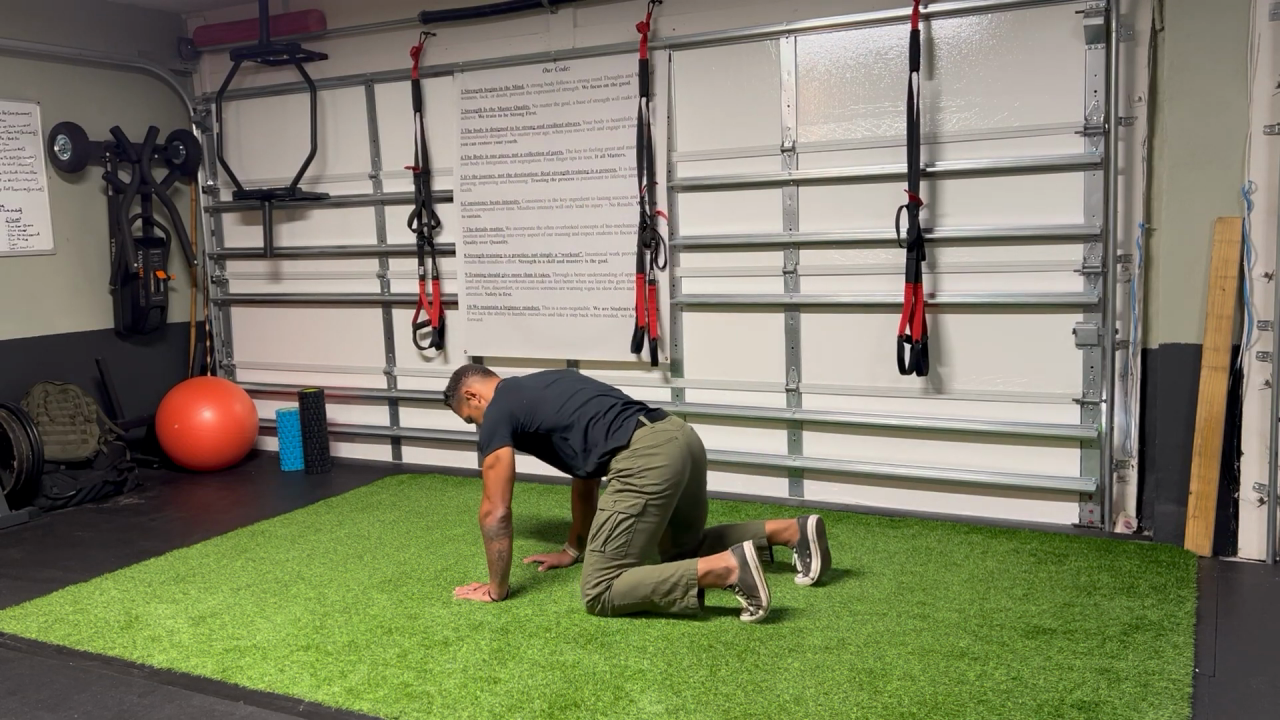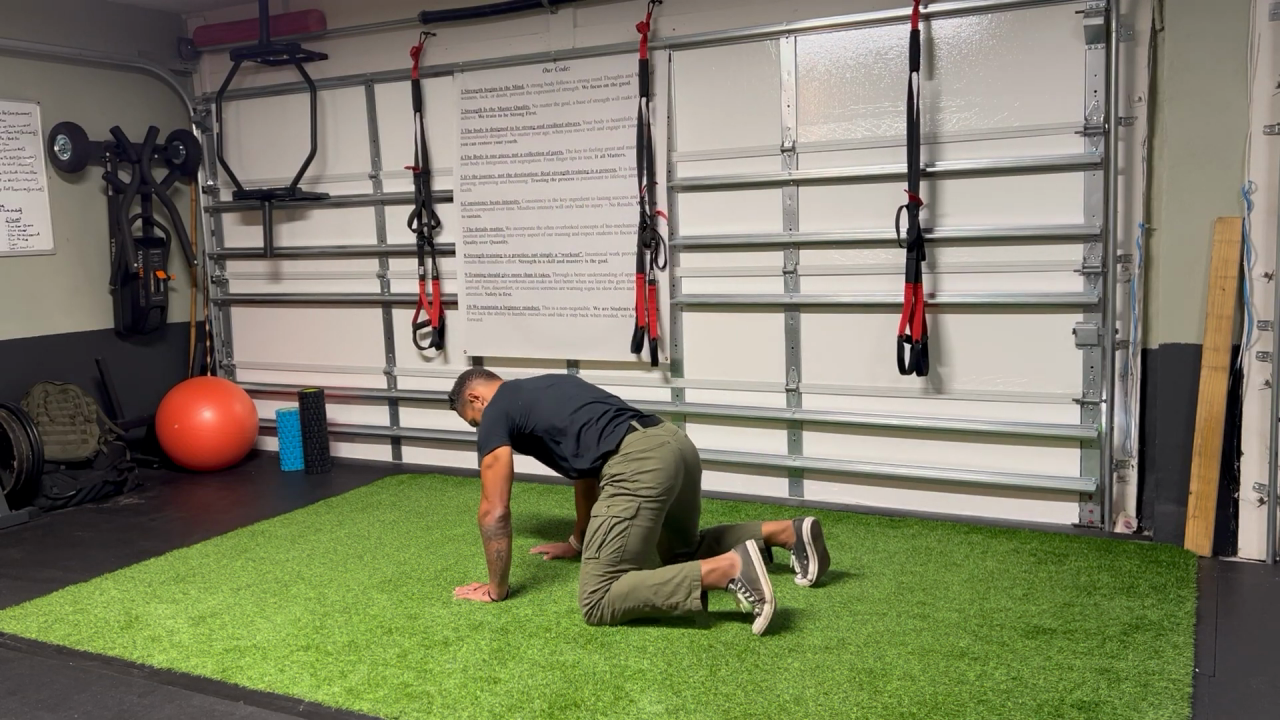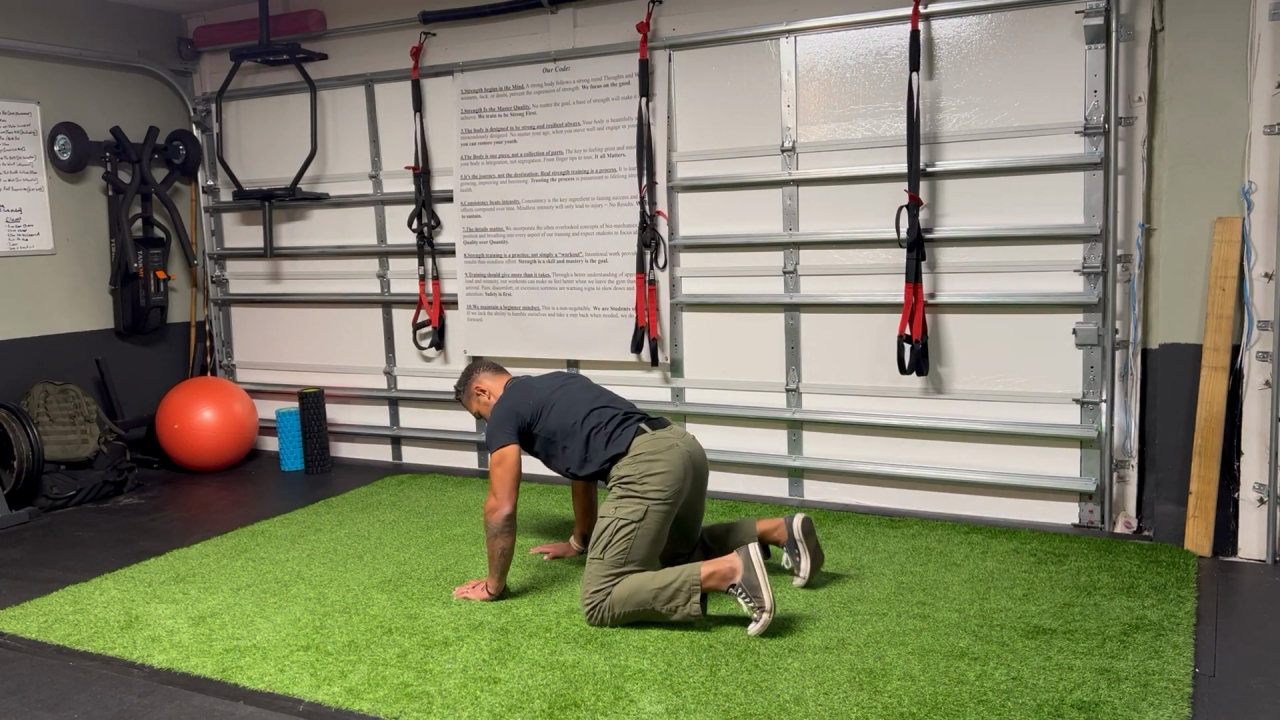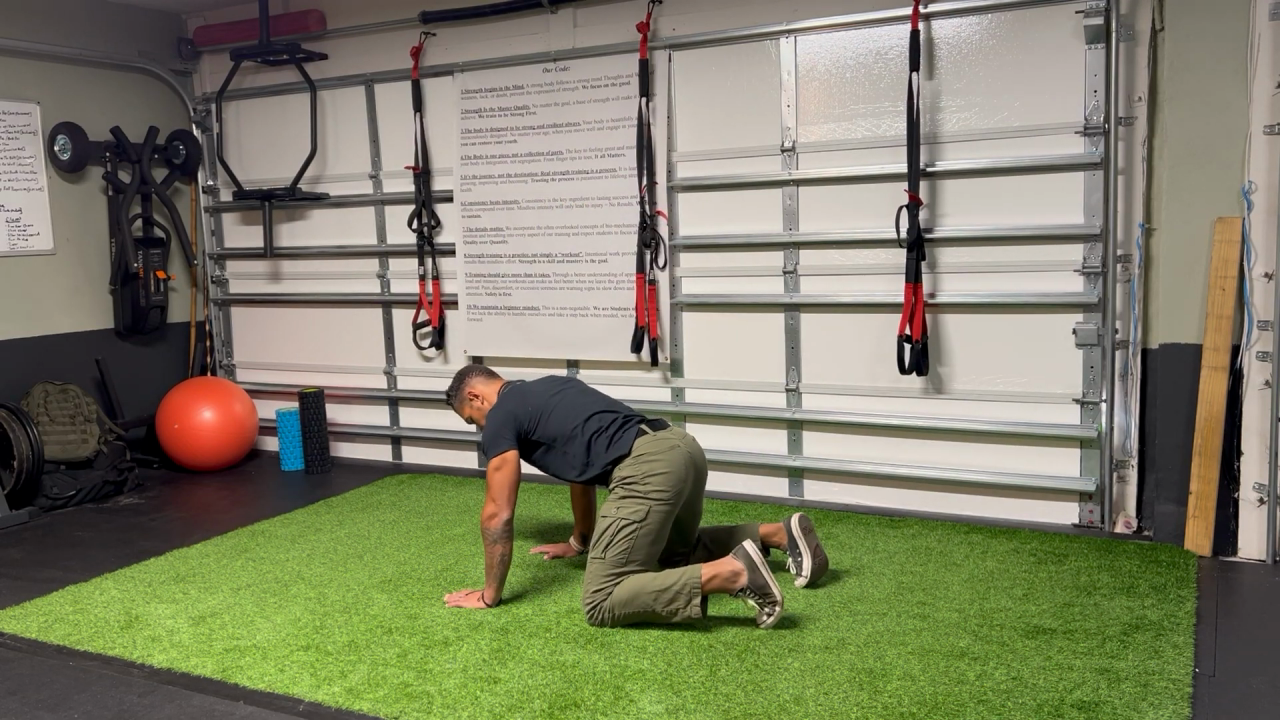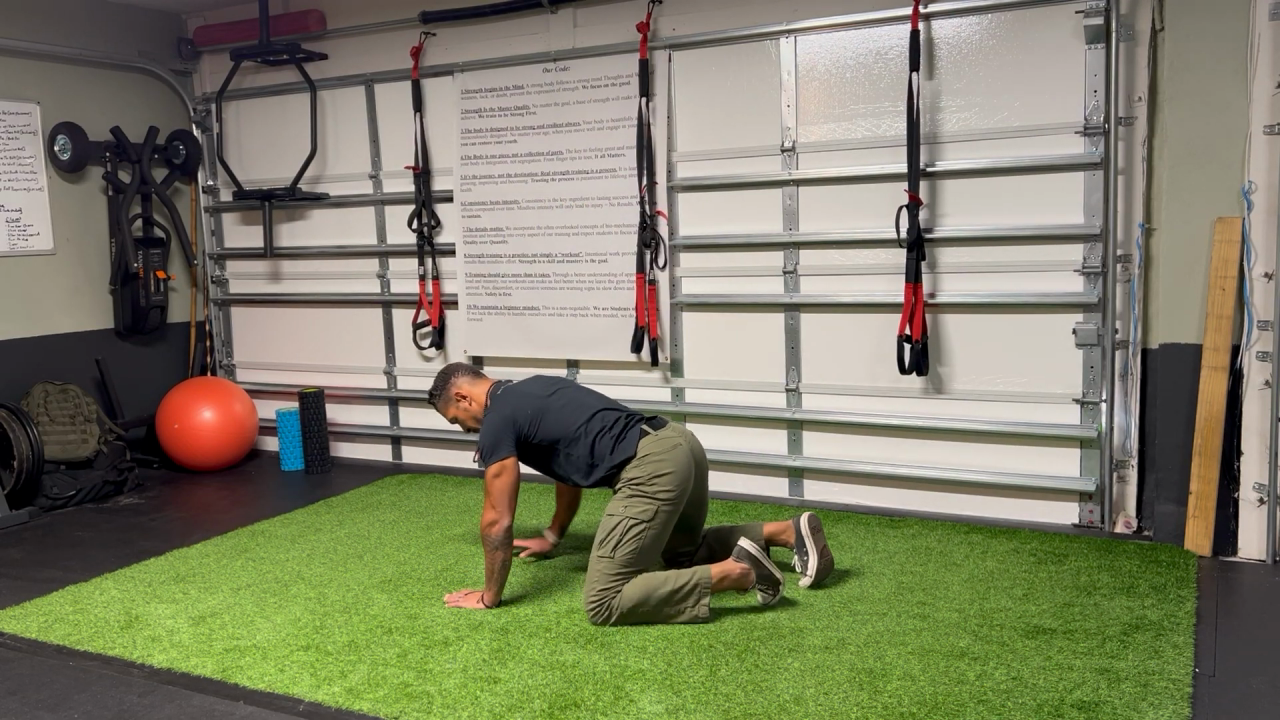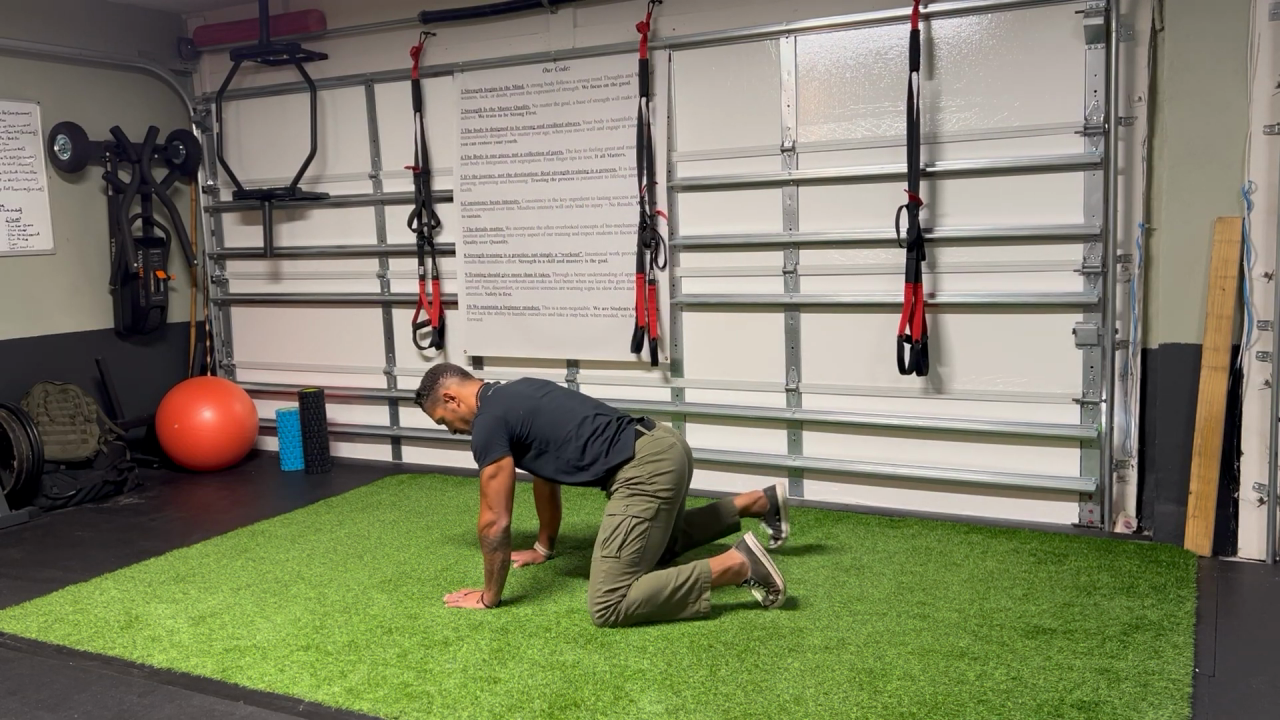
dt=0.4s
person 1, frame 1
left shoulder: (497, 413)
right shoulder: (540, 387)
left elbow: (496, 511)
right elbow: (587, 470)
left wrist: (497, 587)
right wrist: (573, 549)
left hip: (646, 458)
right hip: (680, 438)
left knee: (600, 594)
right knee: (682, 549)
left ankle: (725, 568)
right ankle: (792, 530)
person 1, frame 2
left shoulder: (495, 413)
right shoulder: (545, 388)
left elbow: (494, 510)
left wrist: (497, 587)
right wrist: (577, 542)
left hip: (638, 465)
right hip: (674, 443)
left knee: (598, 602)
right knee: (682, 550)
left ankle: (728, 567)
right ankle: (789, 532)
person 1, frame 3
left shoulder: (505, 410)
right shoulder: (554, 384)
left elbow: (501, 508)
right elbow: (584, 466)
left wrist: (494, 585)
right wrist: (579, 542)
left hip: (647, 468)
right hip: (683, 447)
left knee: (600, 604)
right knee: (681, 551)
left ankle: (728, 570)
right ankle: (780, 530)
person 1, frame 4
left shoulder: (501, 417)
right shoulder: (546, 390)
left elbow: (498, 514)
left wrist: (490, 594)
right wrist: (579, 542)
left hip: (648, 470)
right hip: (682, 448)
left knee: (601, 605)
right knee: (677, 552)
left ankle: (729, 572)
right ankle: (780, 533)
person 1, frame 5
left shoulder: (498, 422)
right shoulder: (529, 391)
left elbow: (498, 521)
left wrist: (490, 596)
right wrist: (551, 535)
left hip: (652, 469)
right hip: (679, 444)
left knee: (603, 604)
right knee: (685, 552)
left ankle: (736, 570)
right ankle: (789, 531)
person 1, frame 6
left shoulder: (489, 423)
right shoulder: (515, 396)
left elbow: (495, 521)
right elbow: (545, 477)
left wrist: (489, 596)
right wrist: (544, 547)
left hip: (646, 468)
right hip: (665, 446)
left knee: (609, 607)
right knee: (658, 542)
left ankle: (737, 565)
right ankle: (756, 502)
